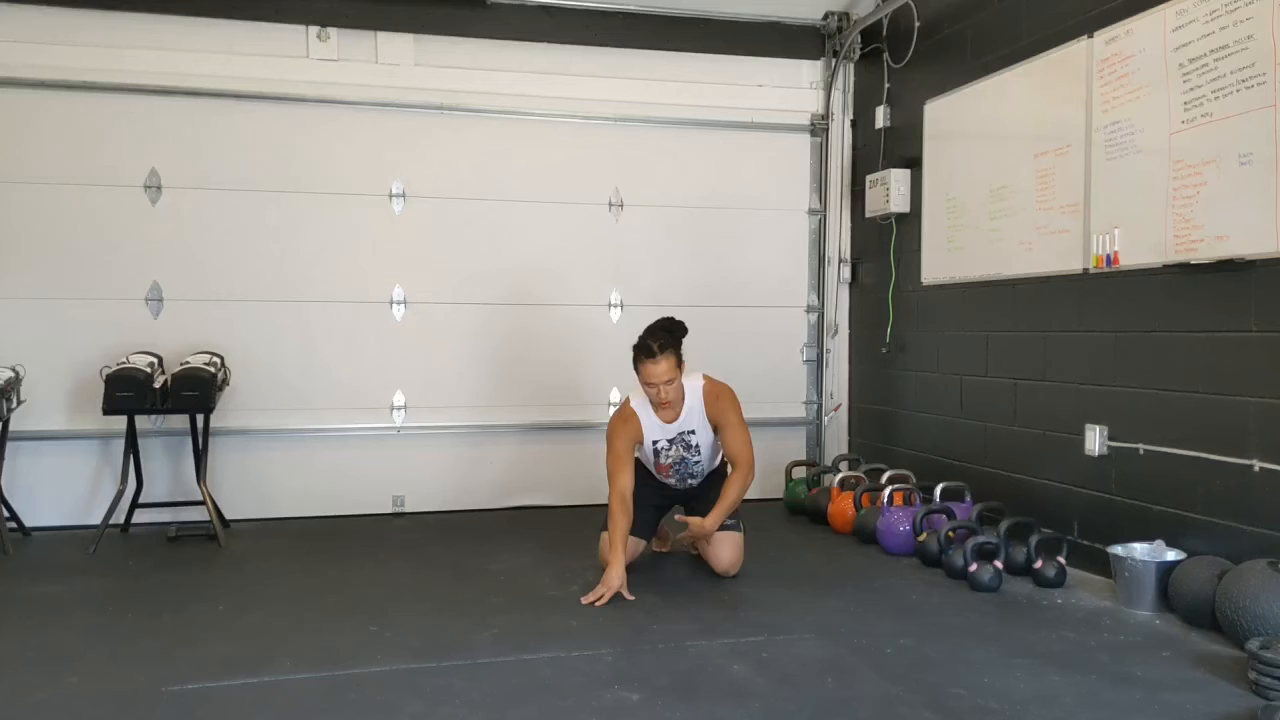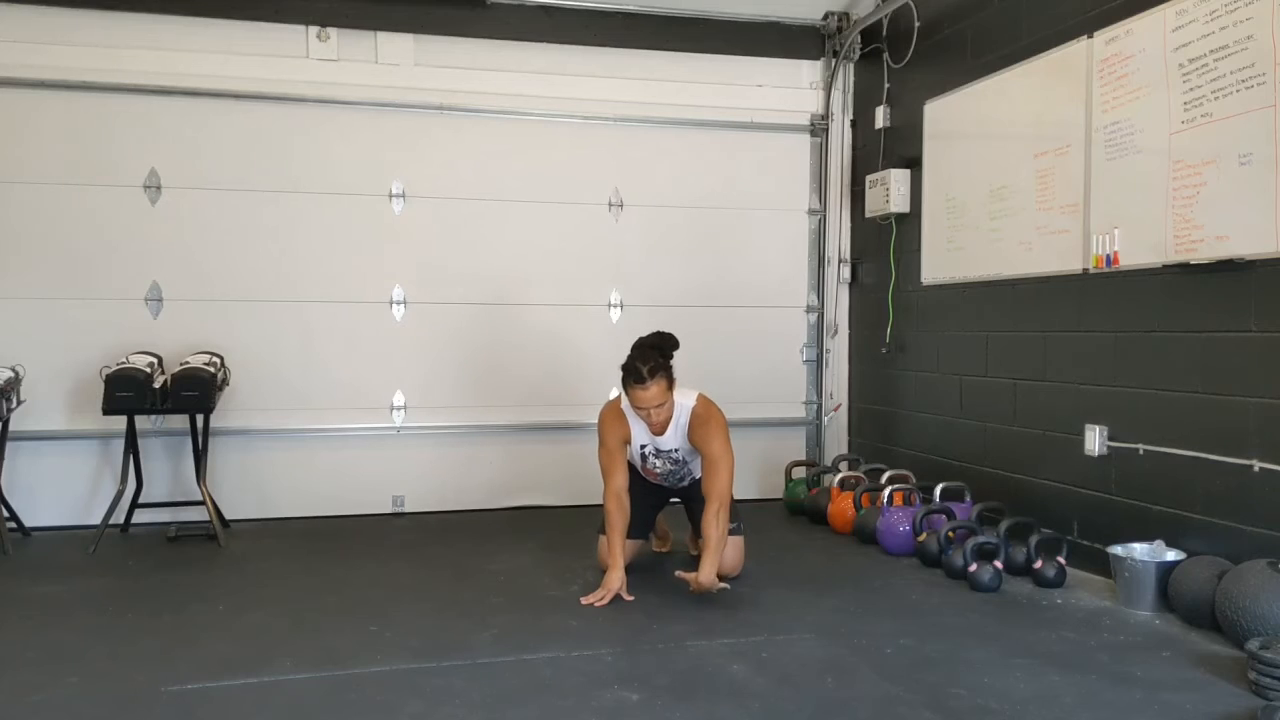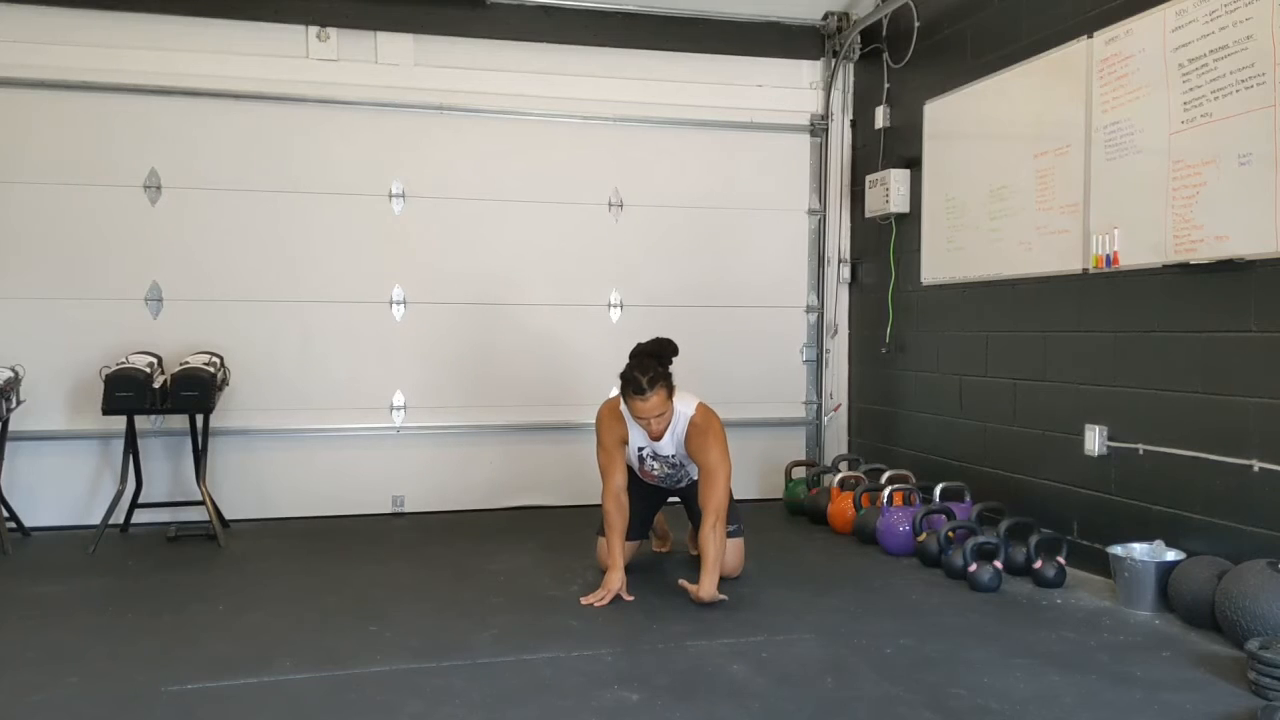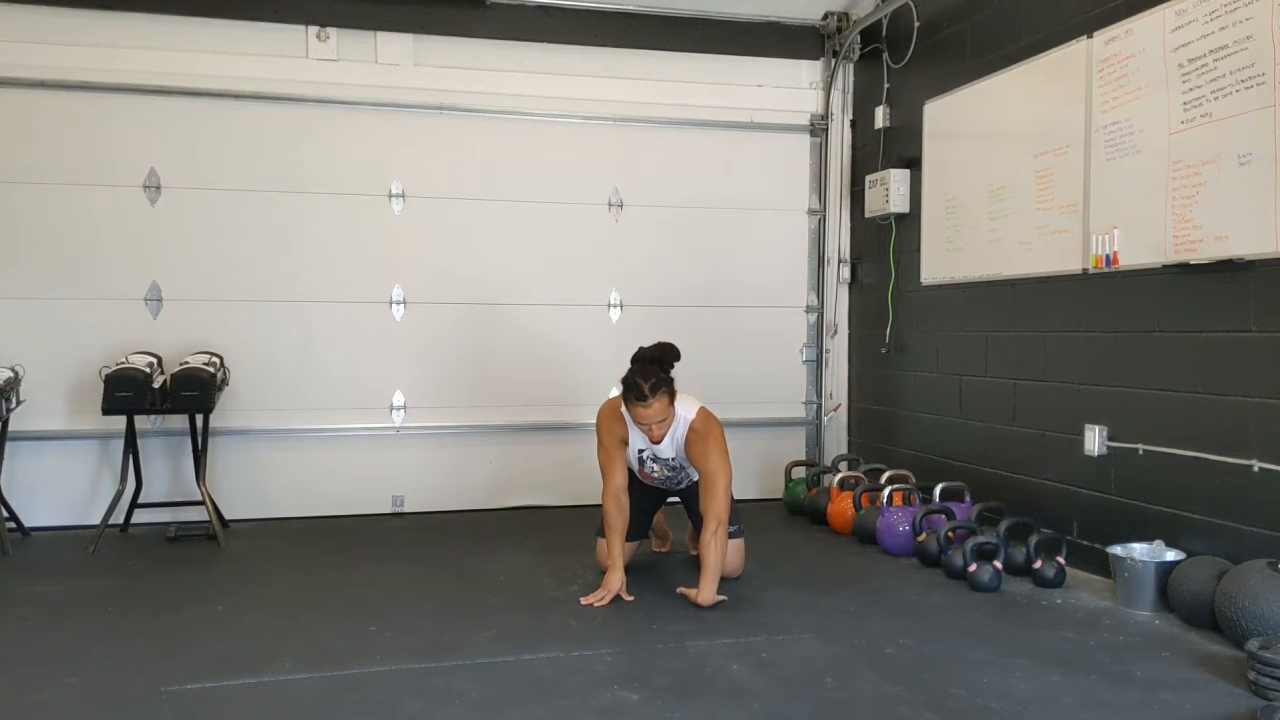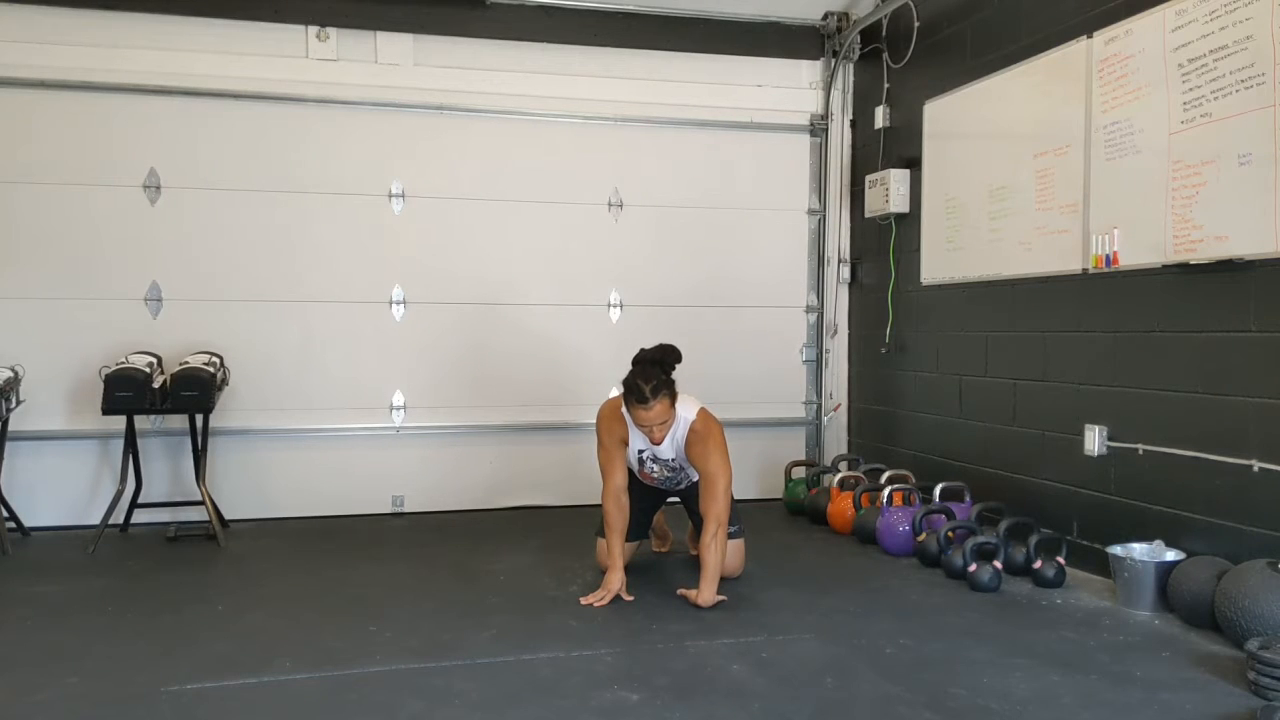
dt=0.5s
person 1, frame 1
left shoulder: (717, 397)
right shoulder: (626, 419)
left elbow: (744, 467)
right elbow: (620, 491)
left wrist: (710, 522)
right wrist: (616, 565)
left hip: (707, 479)
right hip: (652, 480)
left knee: (727, 563)
right knee: (609, 556)
left ankle: (694, 535)
right ankle: (658, 529)
person 1, frame 2
left shoulder: (704, 417)
right shoulder: (613, 418)
left elbow: (718, 500)
right elbow: (616, 491)
left wrist: (707, 571)
right wrist: (616, 567)
left hip: (698, 478)
right hip: (645, 478)
left knee: (728, 566)
right knee: (608, 559)
left ankle: (698, 535)
right ankle: (656, 528)
person 1, frame 3
left shoulder: (702, 424)
right shoulder: (610, 417)
left elbow: (714, 512)
right elbow: (615, 491)
left wrist: (707, 584)
right wrist: (616, 568)
left hip: (696, 478)
right hip: (643, 478)
left knee: (729, 566)
right knee: (607, 559)
left ankle: (697, 537)
right ankle: (656, 526)
person 1, frame 4
left shoulder: (702, 428)
right shoulder: (611, 418)
left elbow: (717, 517)
right elbow: (615, 491)
left wrist: (707, 590)
right wrist: (615, 568)
left hip: (695, 479)
right hip: (643, 478)
left knee: (730, 567)
right knee: (606, 560)
left ankle: (697, 536)
right ankle: (655, 525)
person 1, frame 5
left shoulder: (702, 428)
right shoulder: (611, 417)
left elbow: (716, 517)
right elbow: (615, 491)
left wrist: (706, 590)
right wrist: (615, 569)
left hip: (695, 479)
right hip: (643, 478)
left knee: (730, 567)
right knee: (606, 560)
left ankle: (696, 535)
right ankle: (655, 525)
